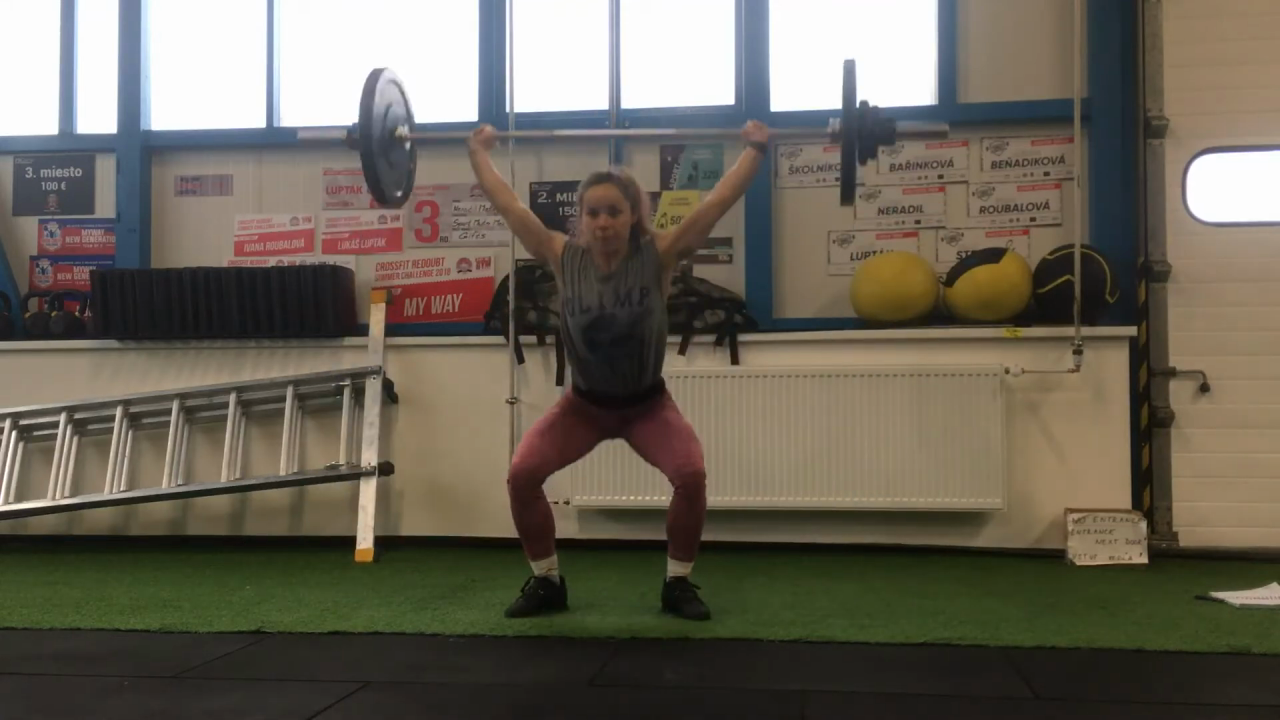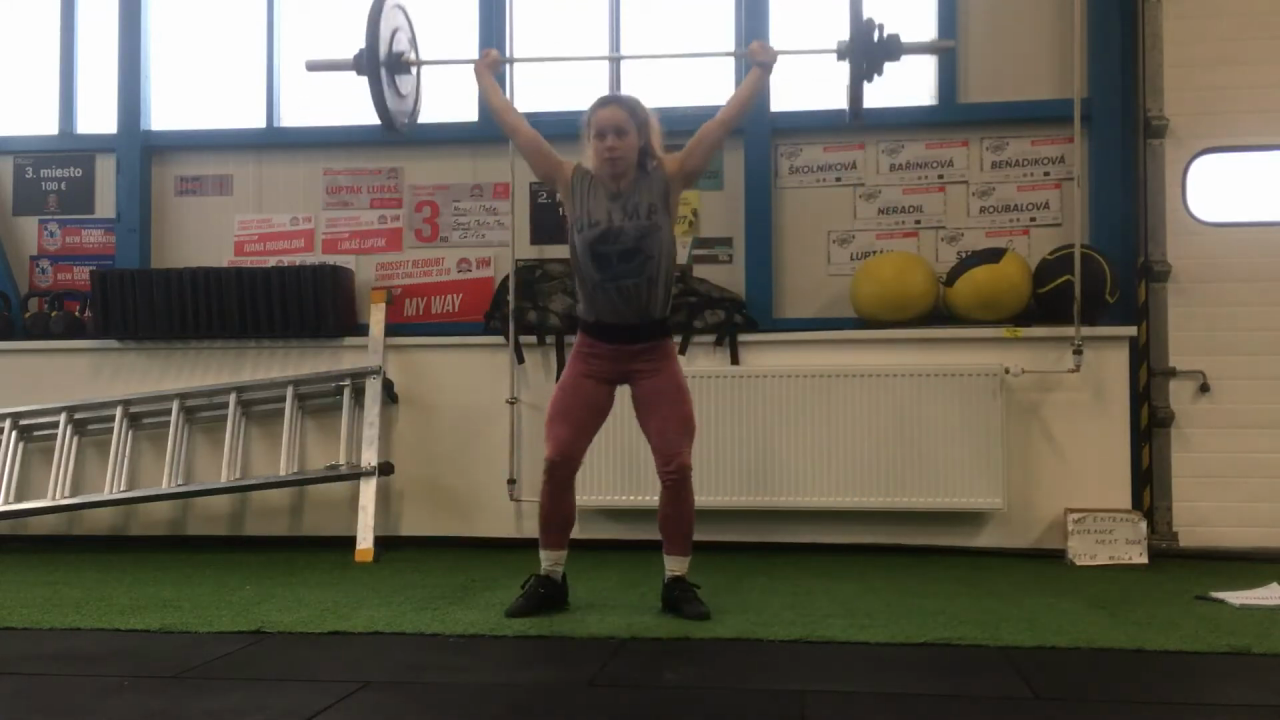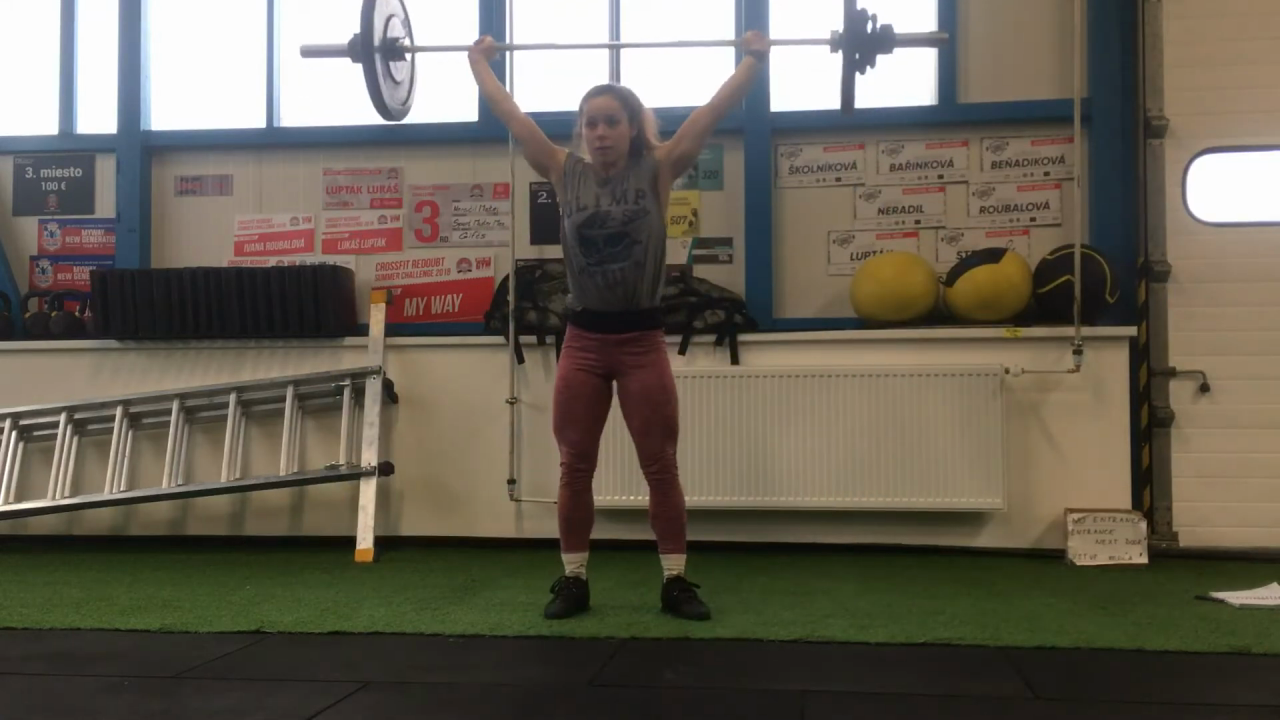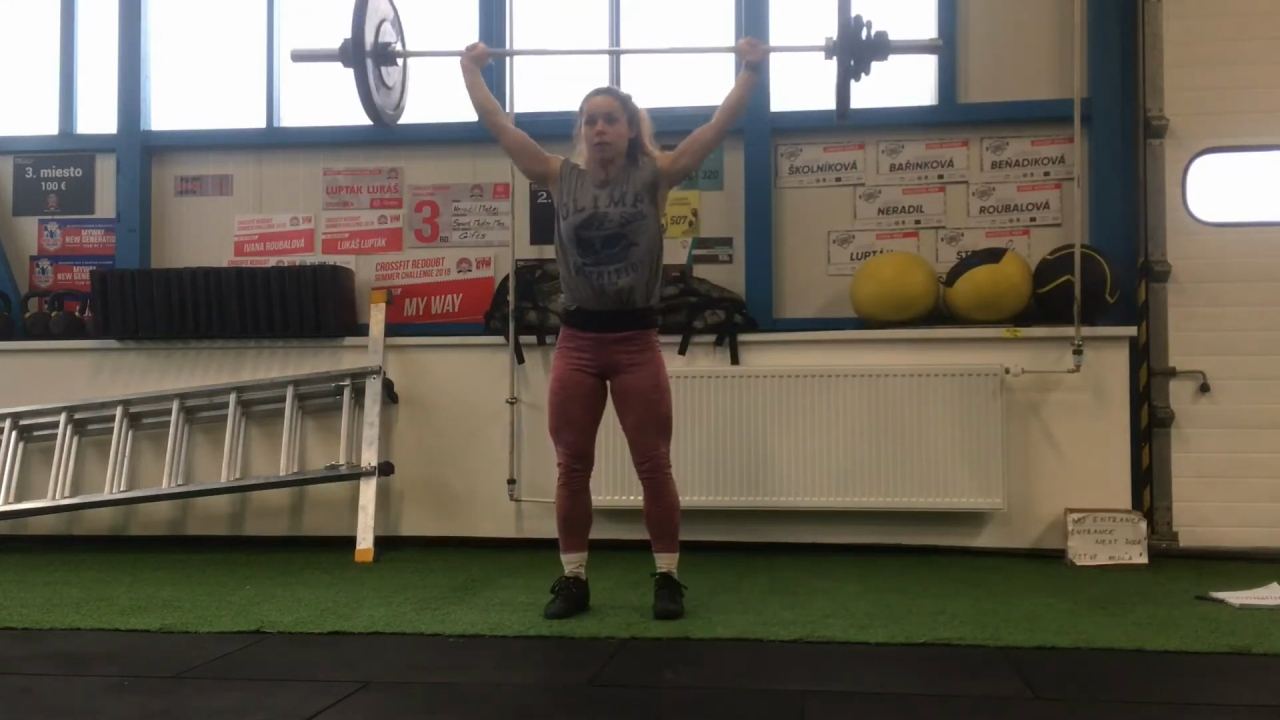
dt=0.3s
person 1, frame 1
left shoulder: (658, 257)
right shoulder: (563, 258)
left elbow: (718, 202)
right elbow: (508, 204)
left wrist: (755, 148)
right wrist: (479, 152)
left hip: (647, 403)
right hip: (583, 403)
left knee: (691, 473)
right knee: (522, 473)
left ankle: (678, 583)
right ankle: (546, 581)
person 1, frame 2
left shoulder: (665, 182)
right shoulder: (573, 184)
left elbow: (723, 123)
right elbow: (516, 128)
left wrist: (761, 70)
right wrist: (485, 75)
left hip: (652, 347)
right hip: (593, 348)
left knee: (675, 468)
right knee: (558, 463)
left ankle: (677, 582)
right ankle: (547, 578)
person 1, frame 3
left shoulder: (656, 171)
right shoulder: (565, 172)
left elbow: (711, 112)
right elbow: (512, 115)
left wrist: (753, 58)
right wrist: (480, 60)
left hip: (641, 338)
right hip: (583, 339)
left knee: (660, 467)
right knee: (574, 467)
left ankle: (676, 583)
right ankle: (573, 581)
person 1, frame 4
left shoulder: (654, 176)
right shoulder: (561, 178)
left elbow: (719, 127)
right elbow: (500, 129)
left wrist: (749, 69)
right wrist: (472, 70)
left hip: (636, 339)
right hip: (577, 340)
left knee: (653, 464)
right knee: (572, 465)
left ankle: (667, 578)
right ankle: (573, 579)
